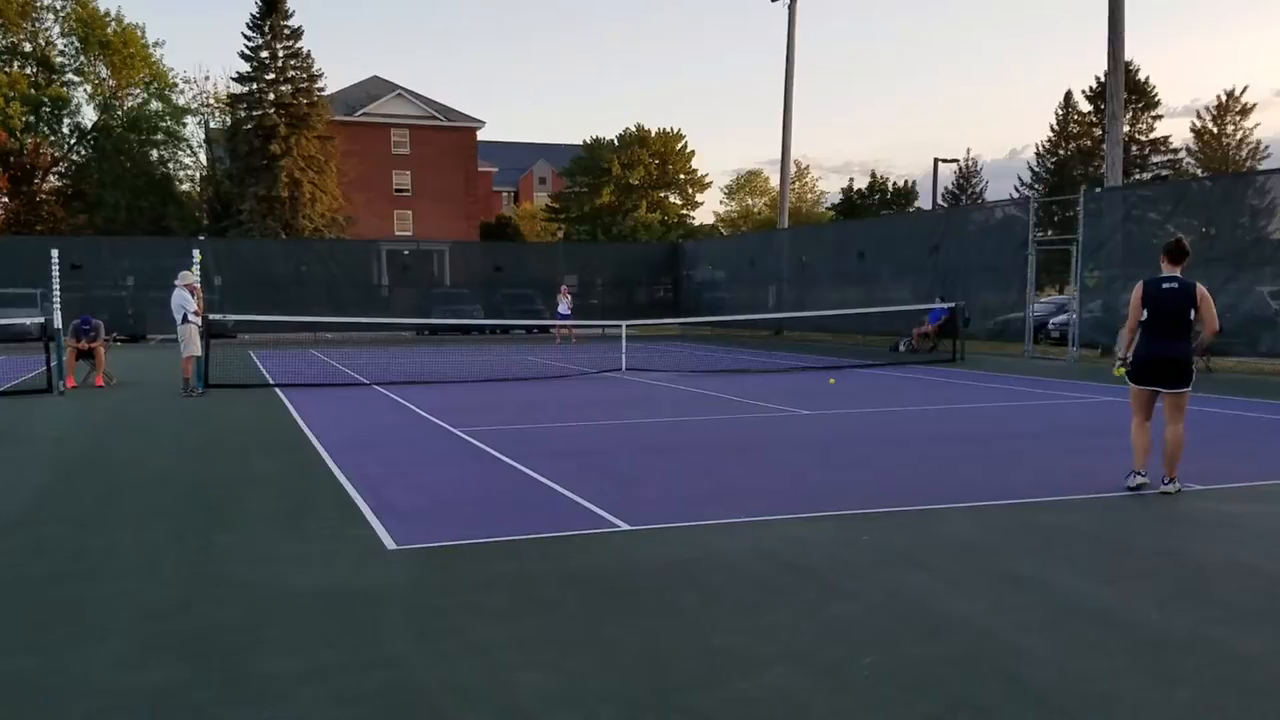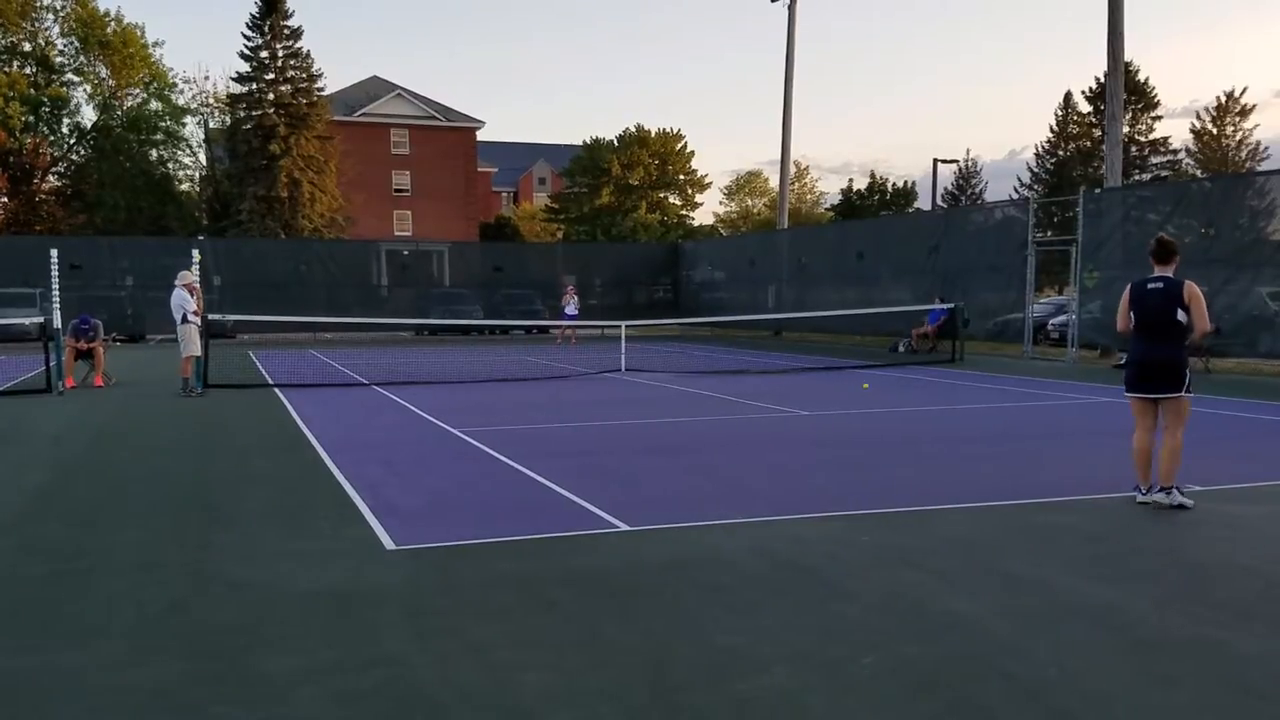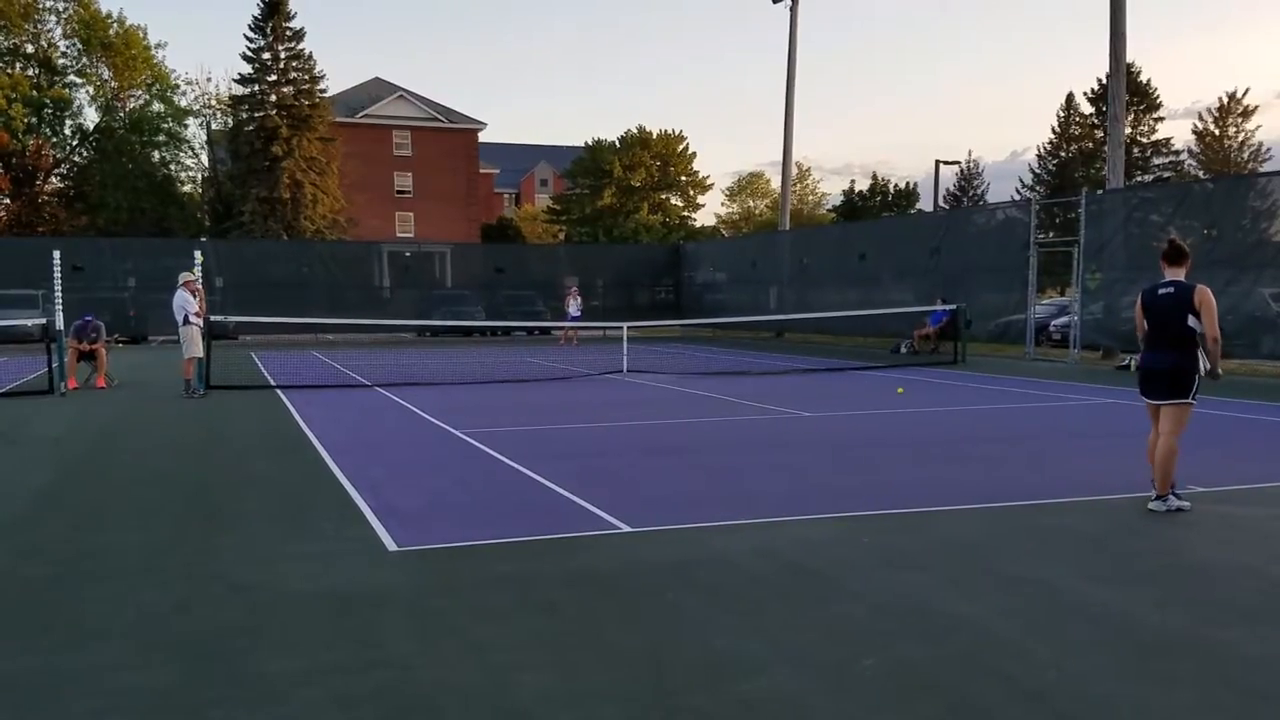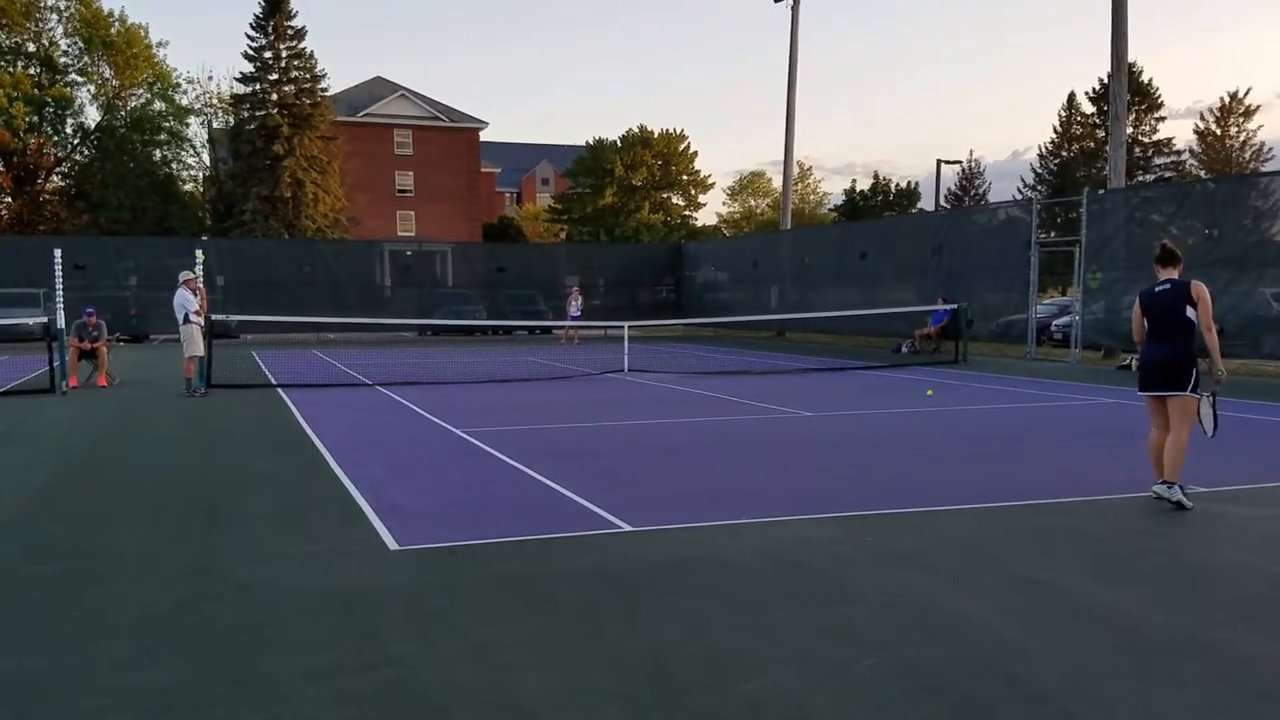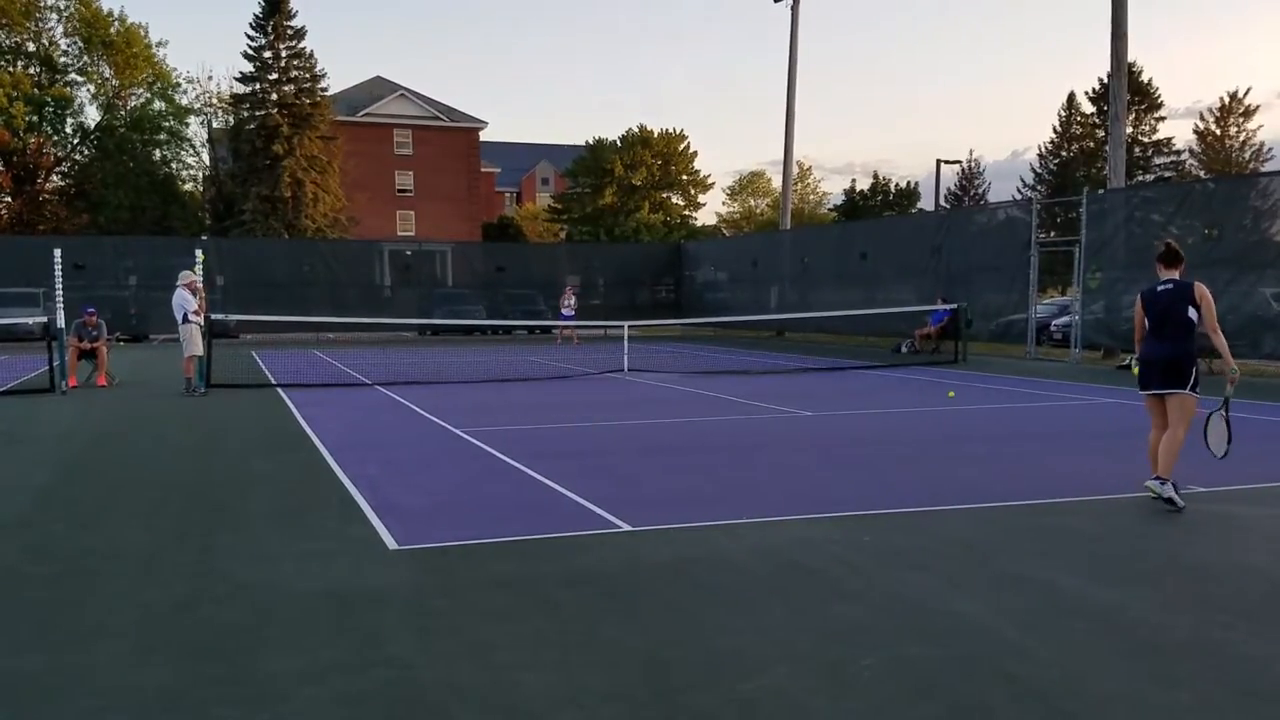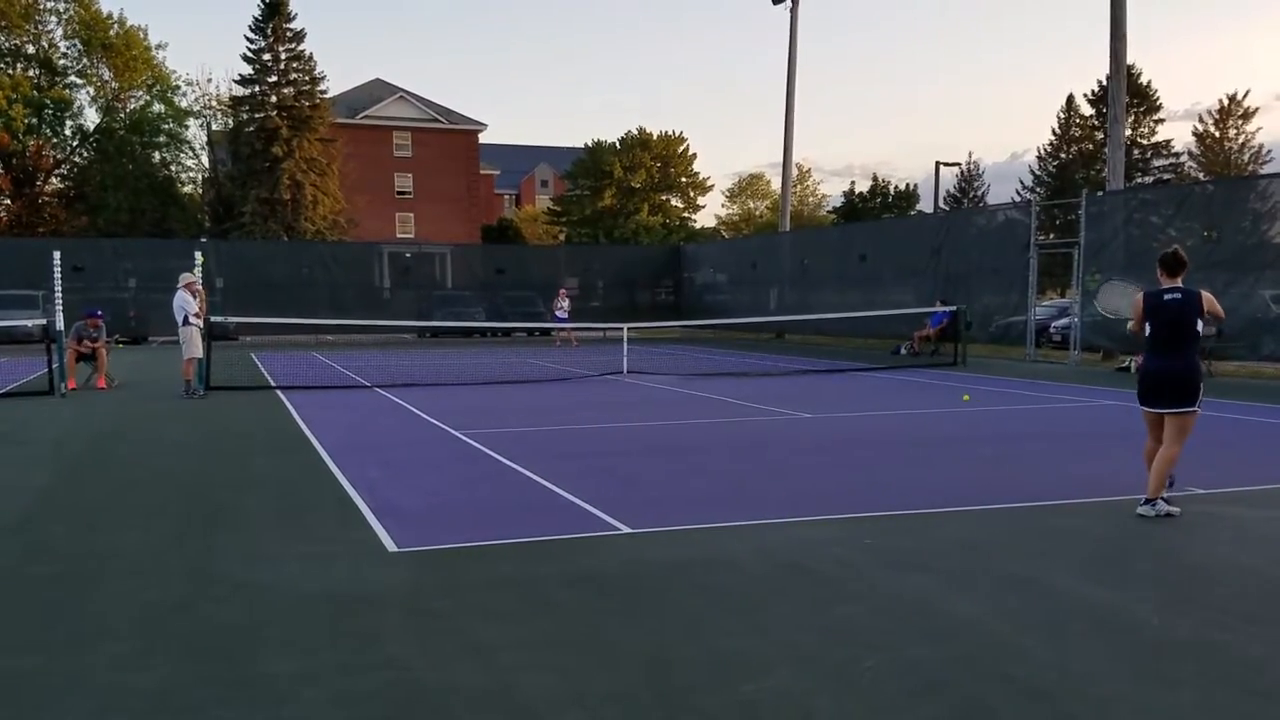
dt=0.7s
person 1, frame 1
left shoulder: (1143, 287)
right shoulder: (1197, 290)
left elbow: (1131, 327)
right elbow: (1212, 328)
left wrist: (1123, 355)
right wrist: (1194, 349)
left hip: (1146, 359)
right hip: (1179, 361)
left knee: (1140, 418)
right knee: (1174, 422)
left ankle: (1138, 472)
right ankle: (1170, 479)
person 1, frame 2
left shoulder: (1133, 289)
right shoulder: (1187, 288)
left elbow: (1122, 327)
right elbow: (1203, 328)
right wrist: (1184, 341)
left hip: (1139, 363)
right hip: (1172, 365)
left knee: (1143, 429)
right knee: (1173, 430)
left ankle: (1144, 488)
right ankle: (1166, 489)
person 1, frame 3
left shoulder: (1145, 295)
right shoulder: (1200, 293)
right elbow: (1213, 336)
right wrist: (1214, 366)
left hip: (1149, 367)
right hip: (1180, 370)
left knee: (1157, 430)
right knee: (1169, 434)
left ankle: (1160, 484)
right ankle: (1162, 496)
person 1, frame 4
left shoulder: (1143, 297)
right shoulder: (1195, 288)
right elbow: (1207, 328)
right wrist: (1218, 365)
left hip: (1150, 363)
right hip: (1180, 364)
left knee: (1159, 427)
right knee: (1180, 428)
left ankle: (1160, 481)
right ankle: (1169, 484)
person 1, frame 5
left shoulder: (1144, 296)
right shoulder: (1197, 290)
right elbow: (1213, 330)
left wrist: (1142, 363)
right wrist: (1230, 363)
left hip: (1151, 362)
right hip: (1180, 363)
left knee: (1158, 427)
right knee: (1177, 428)
left ankle: (1159, 480)
right ankle: (1161, 479)
person 1, frame 6
left shoulder: (1143, 299)
right shoulder: (1201, 298)
right elbow: (1220, 315)
left wrist: (1132, 326)
left hip: (1151, 375)
right hip: (1185, 377)
left knee: (1154, 438)
right knee: (1172, 443)
left ankle: (1157, 482)
right ankle: (1151, 500)
